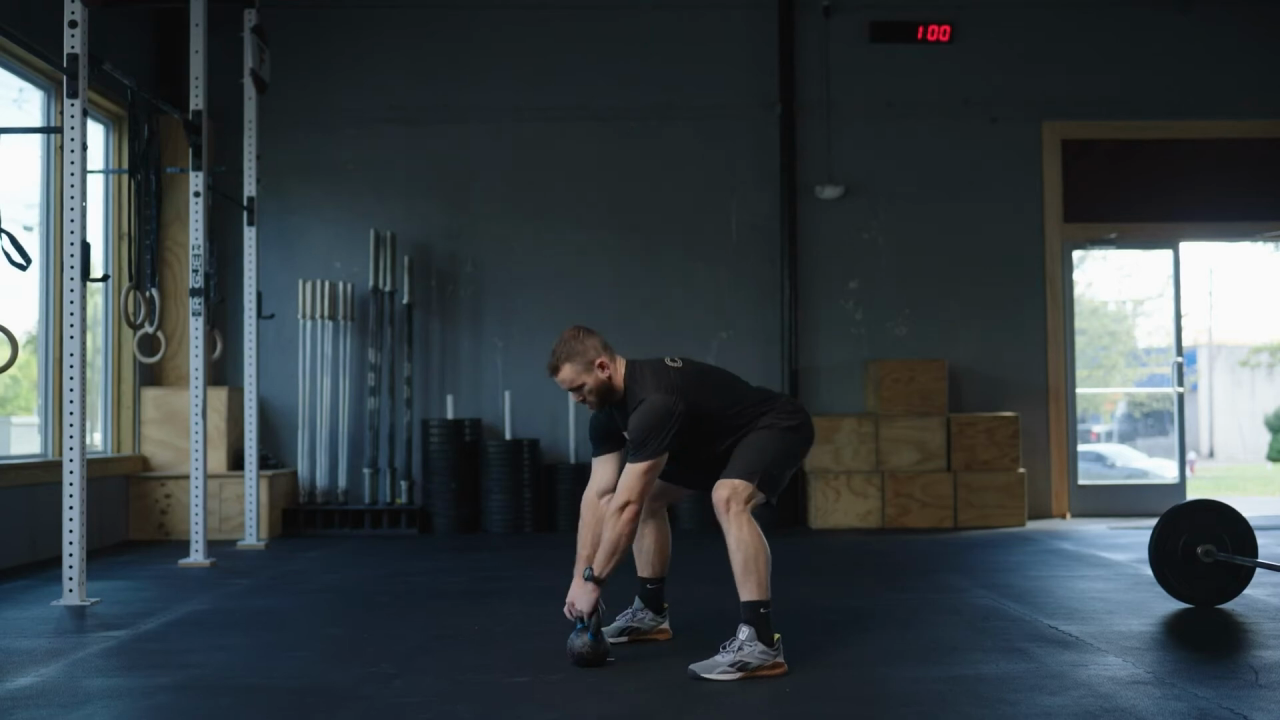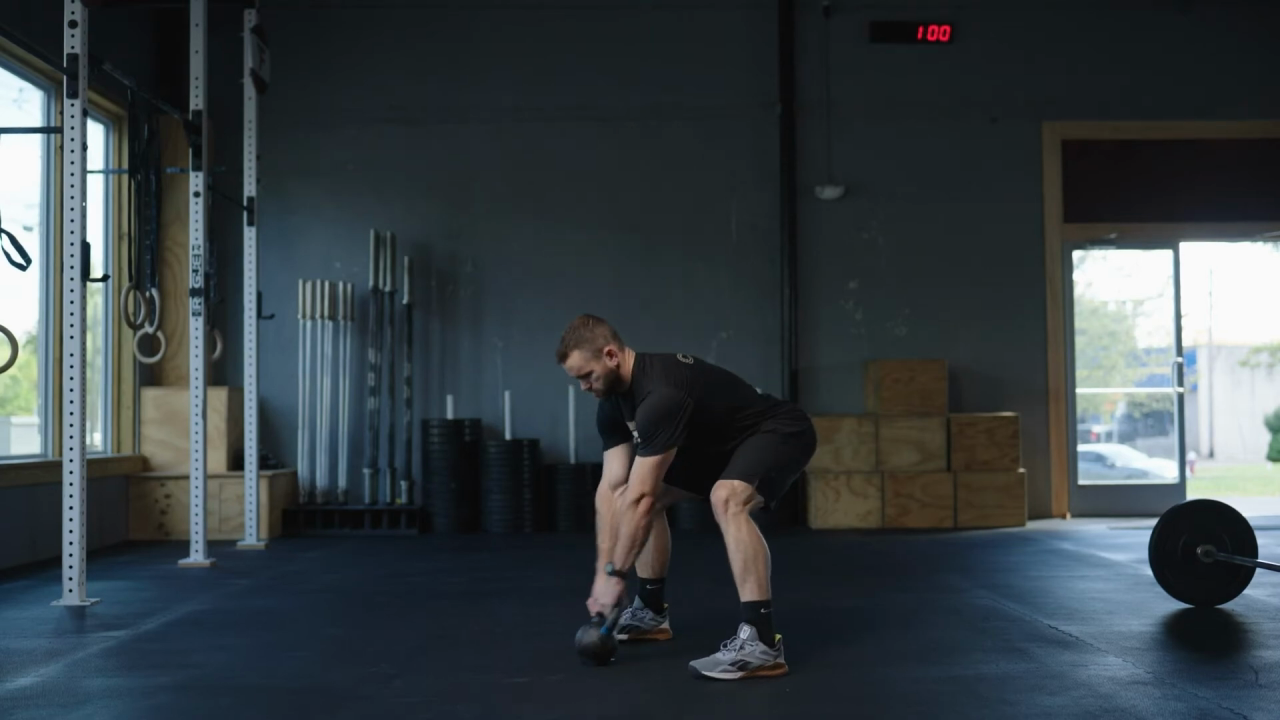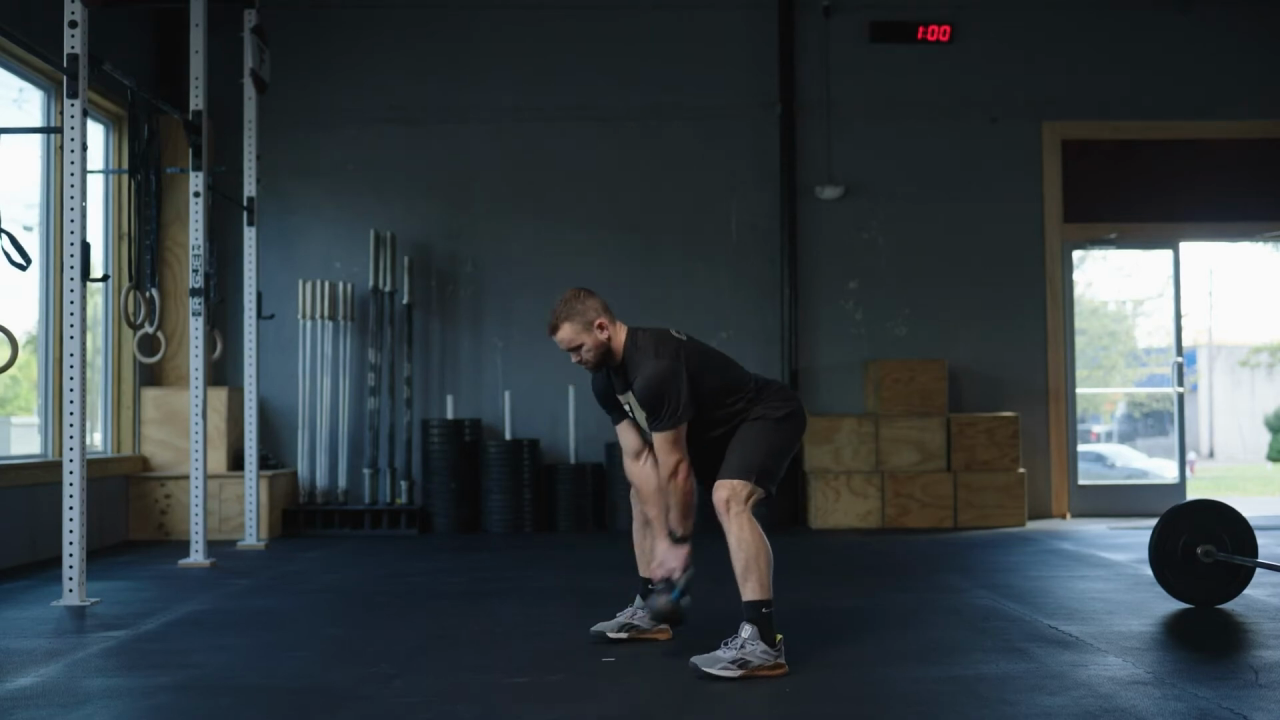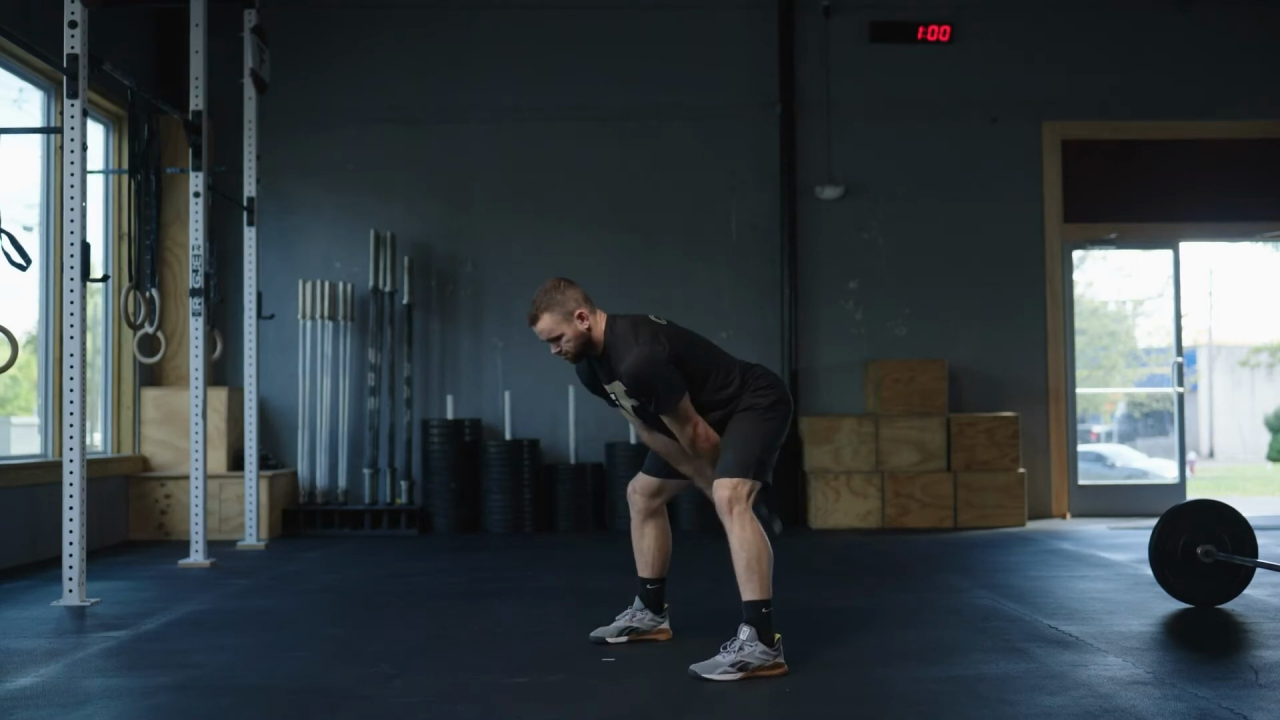
dt=0.2s
person 1, frame 1
left shoulder: (655, 401)
right shoulder: (607, 411)
left elbow: (626, 505)
right elbow: (599, 494)
left wrist: (593, 580)
right wrist: (579, 576)
left hip: (778, 425)
left knee: (727, 498)
right knee: (648, 496)
left ankle: (760, 643)
right ankle: (651, 611)
person 1, frame 2
left shoulder: (662, 394)
right shoulder: (613, 404)
left elbow: (639, 497)
right elbow: (612, 488)
left wrist: (615, 574)
right wrist: (602, 570)
left hip: (781, 431)
left knee: (725, 498)
right knee: (648, 496)
left ankle: (761, 642)
right ankle: (651, 612)
person 1, frame 3
left shoulder: (655, 368)
right shoulder: (606, 378)
left elbow: (674, 466)
right elbow: (638, 460)
left wrist: (679, 541)
right wrist: (662, 537)
left hip: (769, 415)
left knee: (728, 498)
right knee: (643, 494)
left ankle: (761, 642)
right ankle: (650, 611)
person 1, frame 4
left shoulder: (639, 356)
right shoulder: (590, 366)
left elbow: (693, 433)
right elbow: (651, 432)
left wrist: (717, 484)
right wrist: (708, 482)
left hip: (755, 402)
right hip: (704, 416)
left knee: (730, 498)
right knee: (641, 493)
left ankle: (760, 642)
right ankle: (650, 612)
